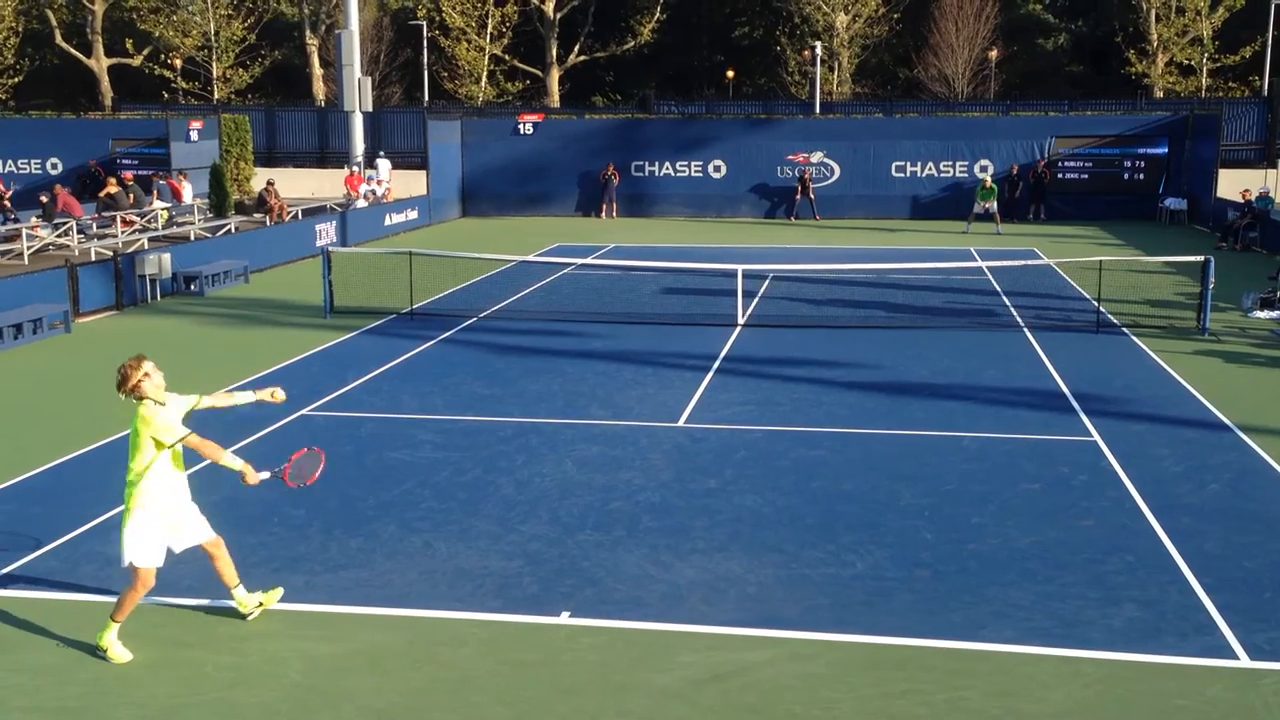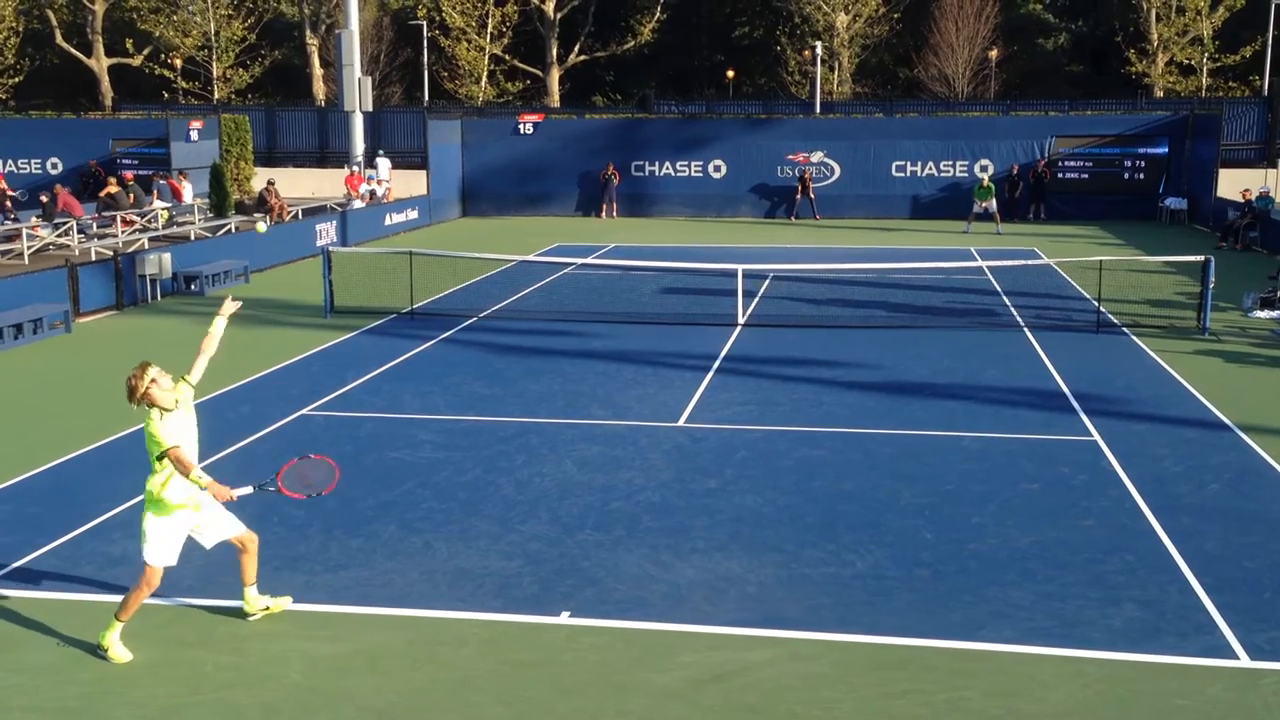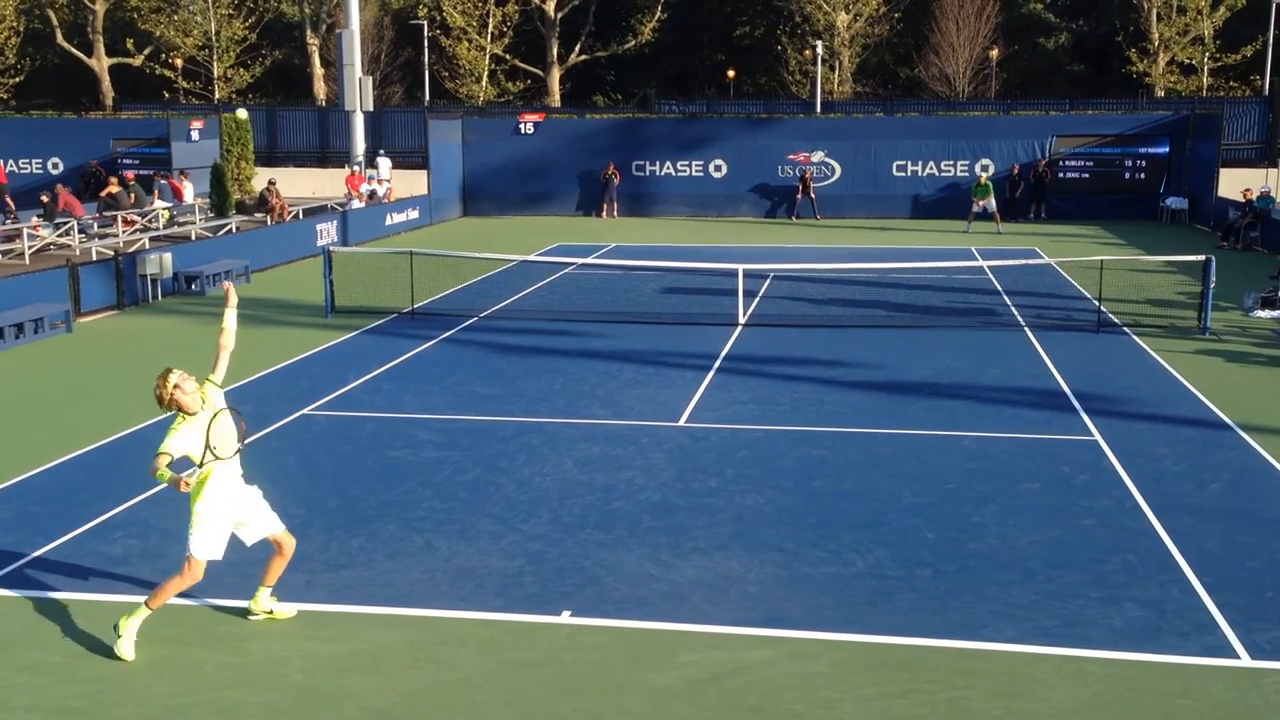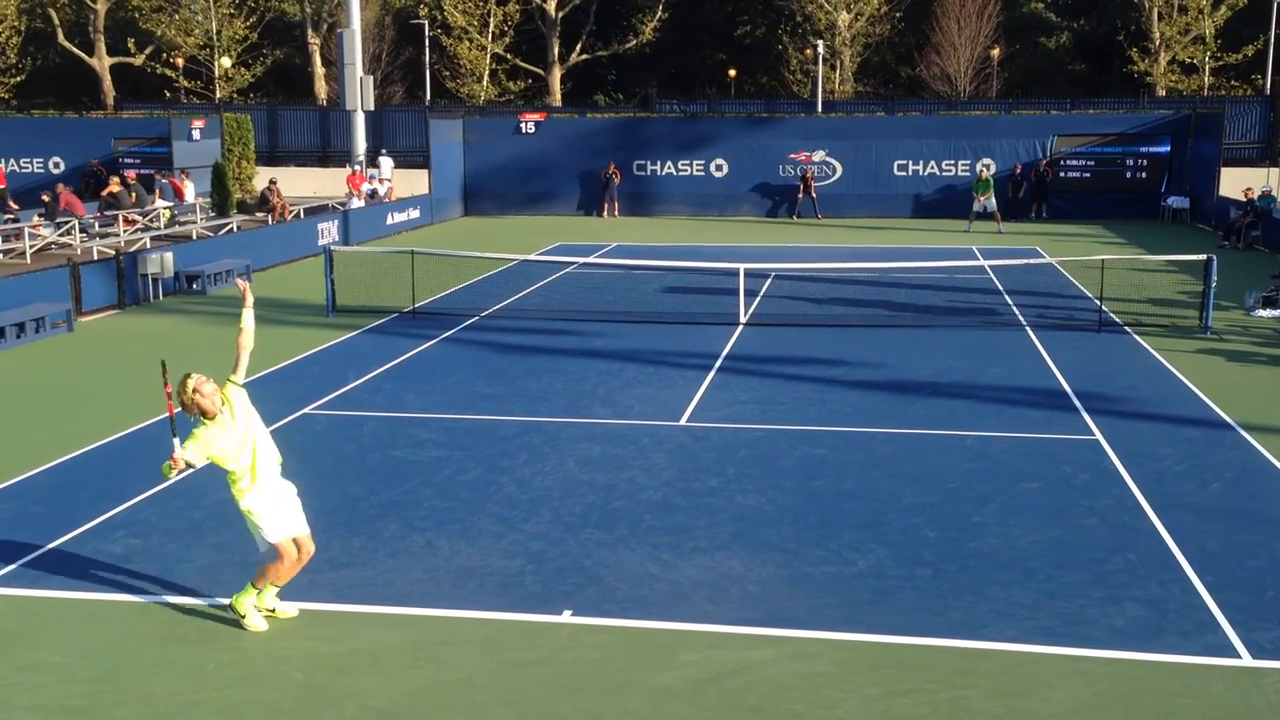
dt=0.2s
person 1, frame 1
left shoulder: (170, 402)
right shoulder: (147, 414)
left elbow: (214, 399)
right elbow: (201, 446)
left wrist: (257, 394)
right wrist: (243, 467)
left hip: (175, 501)
right hip: (146, 509)
left knee: (216, 545)
right knee: (143, 579)
left ankle: (246, 601)
right ankle: (108, 638)
person 1, frame 2
left shoulder: (182, 394)
right shoulder: (158, 427)
left elbow: (206, 353)
right elbow: (181, 462)
left wrist: (222, 317)
right wrist: (212, 487)
left hip: (198, 500)
right hip: (166, 507)
left knee: (247, 540)
right knee: (151, 580)
left ankle: (254, 602)
right ankle: (110, 637)
person 1, frame 3
left shoulder: (209, 393)
right shoulder: (176, 432)
left elbow: (225, 348)
right elbow: (159, 465)
left wrist: (231, 306)
right wrist: (174, 478)
left hip: (240, 494)
right hip: (209, 504)
left knee: (285, 544)
right knee: (191, 574)
left ankle: (261, 601)
right ankle: (129, 624)
person 1, frame 4
left shoulder: (232, 394)
right shoulder: (202, 437)
left elbow: (244, 346)
right elbow: (172, 470)
left wrist: (247, 304)
right wrist: (172, 465)
left hip: (278, 485)
right hip: (254, 495)
left knee: (306, 550)
right knee: (287, 557)
left ankle: (265, 598)
right ankle: (244, 601)
